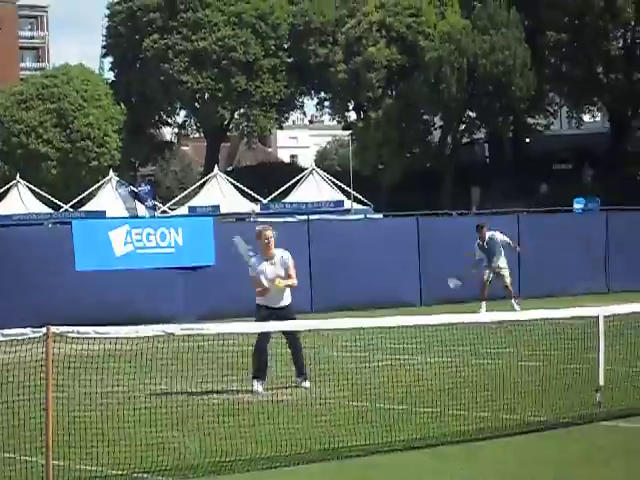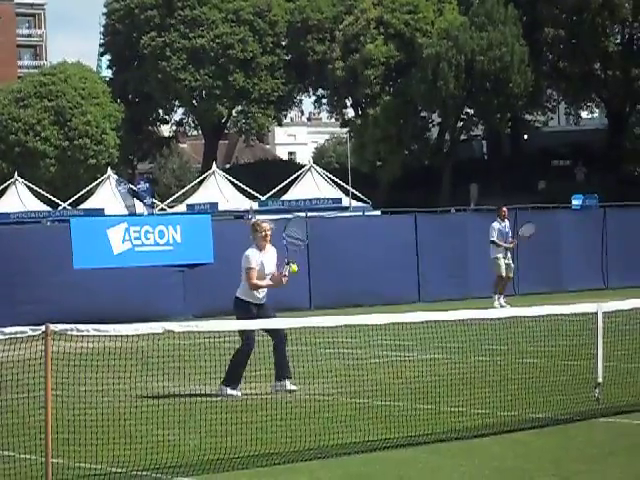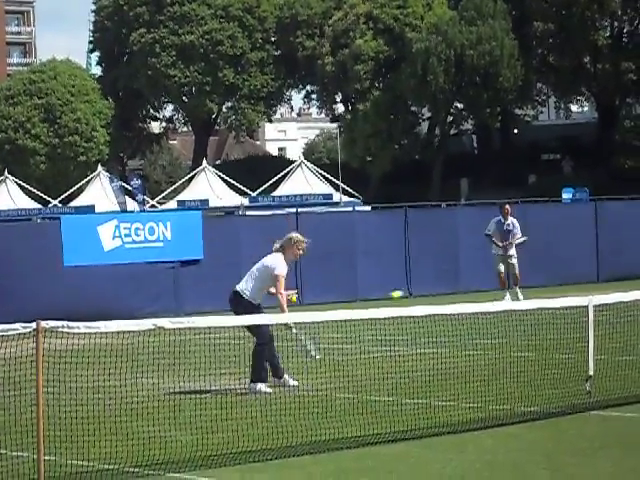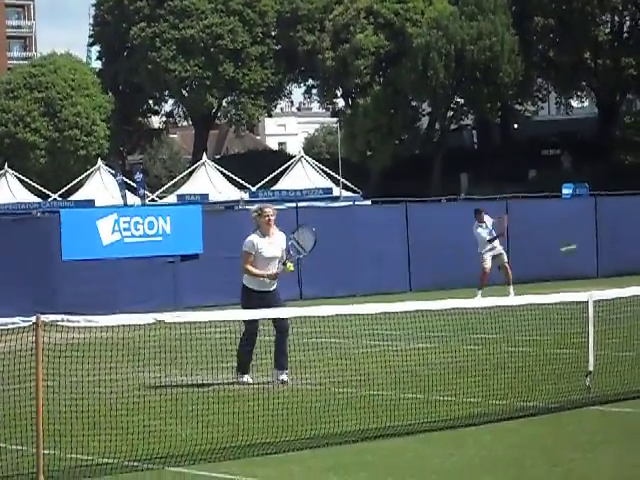
dt=1s
person 1, frame 1
left shoulder: (284, 256)
right shoulder: (256, 265)
left elbow: (294, 281)
right elbow: (258, 292)
left wrist: (283, 283)
right wrist: (263, 290)
left hip: (285, 307)
right hip: (264, 308)
left knee: (294, 341)
right knee: (263, 340)
left ankle: (302, 377)
right ankle: (258, 380)
person 1, frame 2
left shoulder: (272, 251)
right shoulder: (250, 255)
right elbow: (252, 284)
left wrist: (284, 274)
right wrist: (272, 285)
left hip: (261, 304)
right hip: (245, 303)
left knee: (280, 337)
right knee: (248, 344)
left ankle: (281, 380)
right ankle: (228, 385)
person 1, frame 3
left shoulder: (279, 260)
right shoulder: (279, 263)
right elbow: (279, 292)
left wrist: (284, 294)
right wrist: (285, 312)
left hip: (251, 301)
right hip: (242, 300)
left knee: (267, 337)
right knee: (263, 337)
left ankle: (280, 376)
right ankle: (256, 382)
person 1, frame 4
left shoulder: (281, 237)
right shoulder: (252, 240)
right elbow: (245, 267)
right wrist: (266, 274)
left hip: (271, 291)
right hip: (252, 291)
left knee: (283, 328)
right knee: (251, 331)
left ankle: (281, 370)
right ankle: (242, 372)
